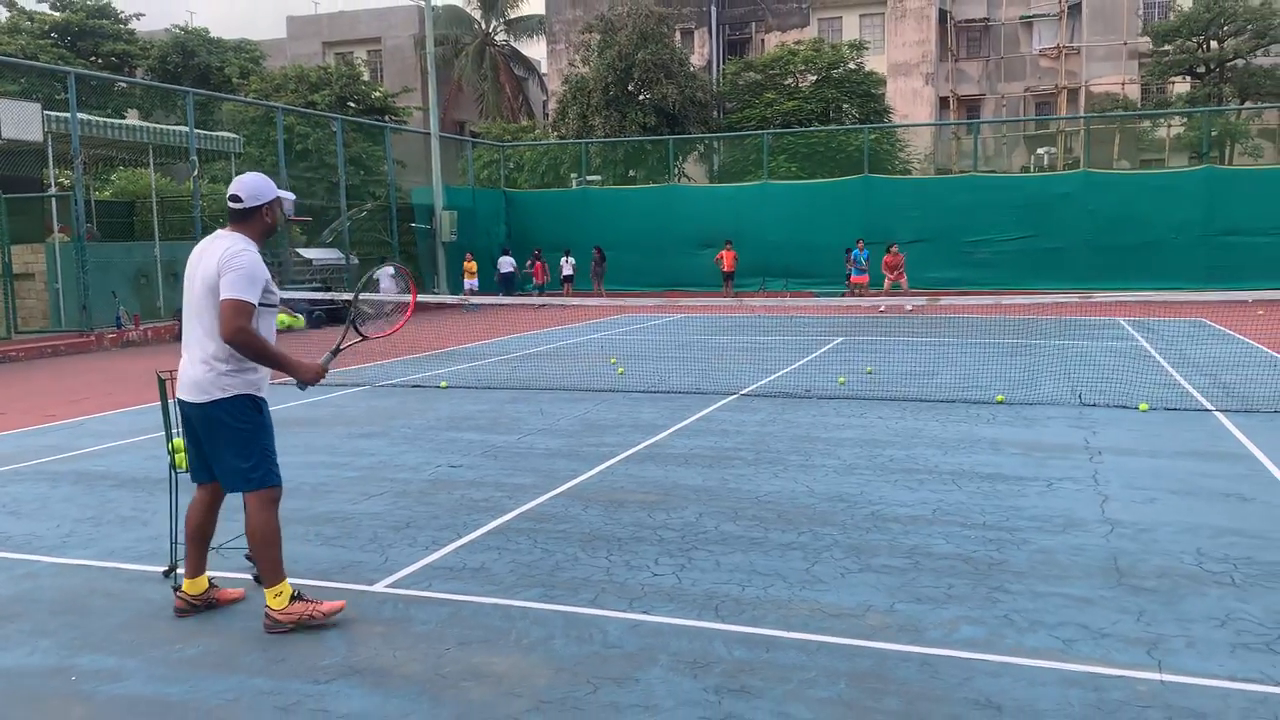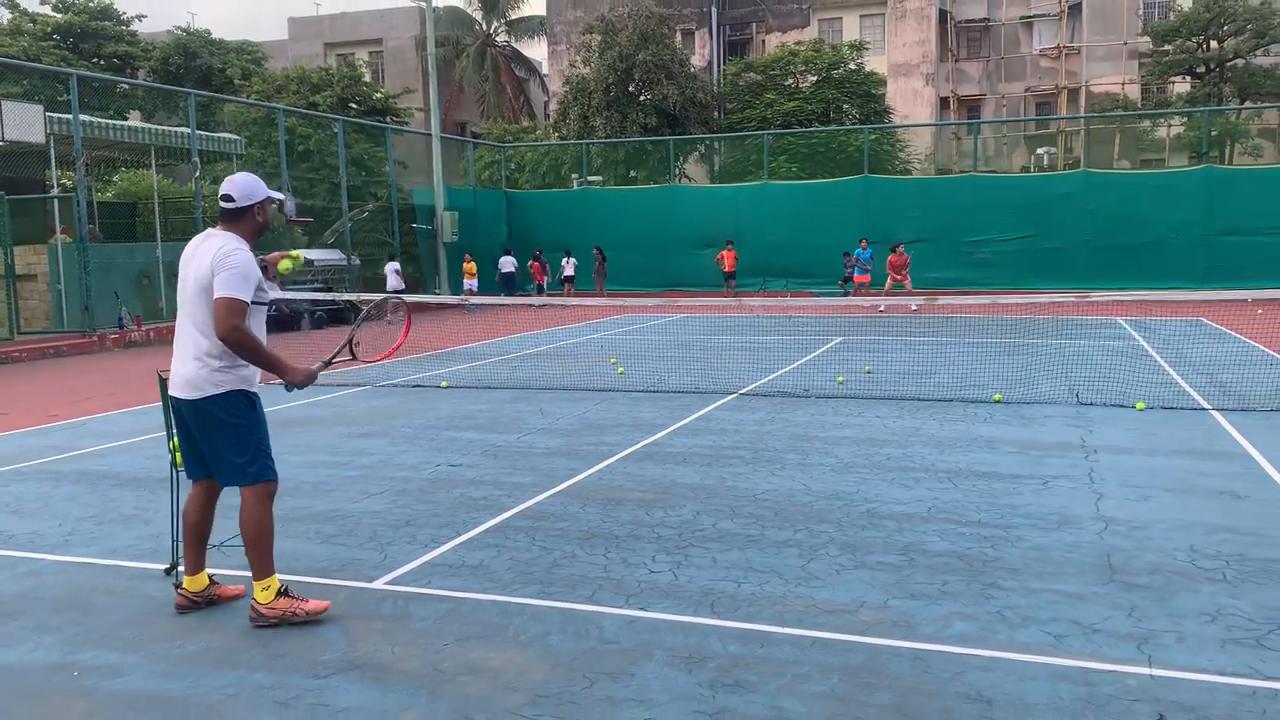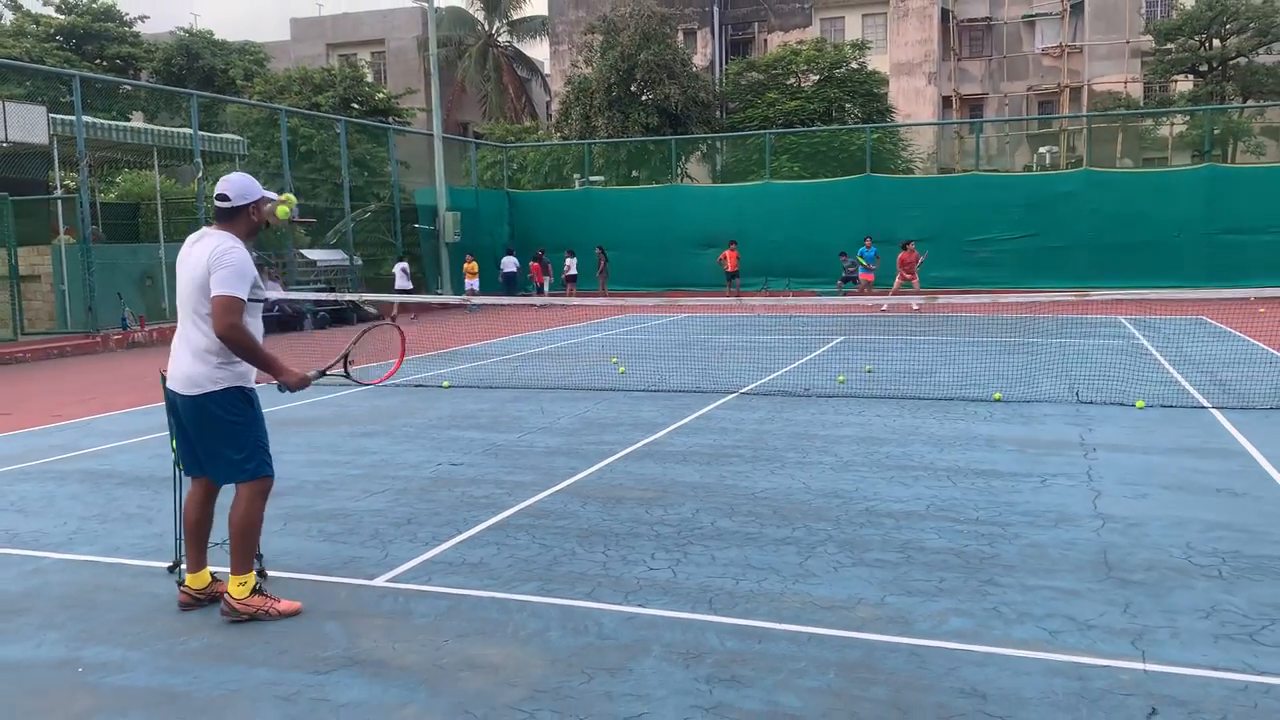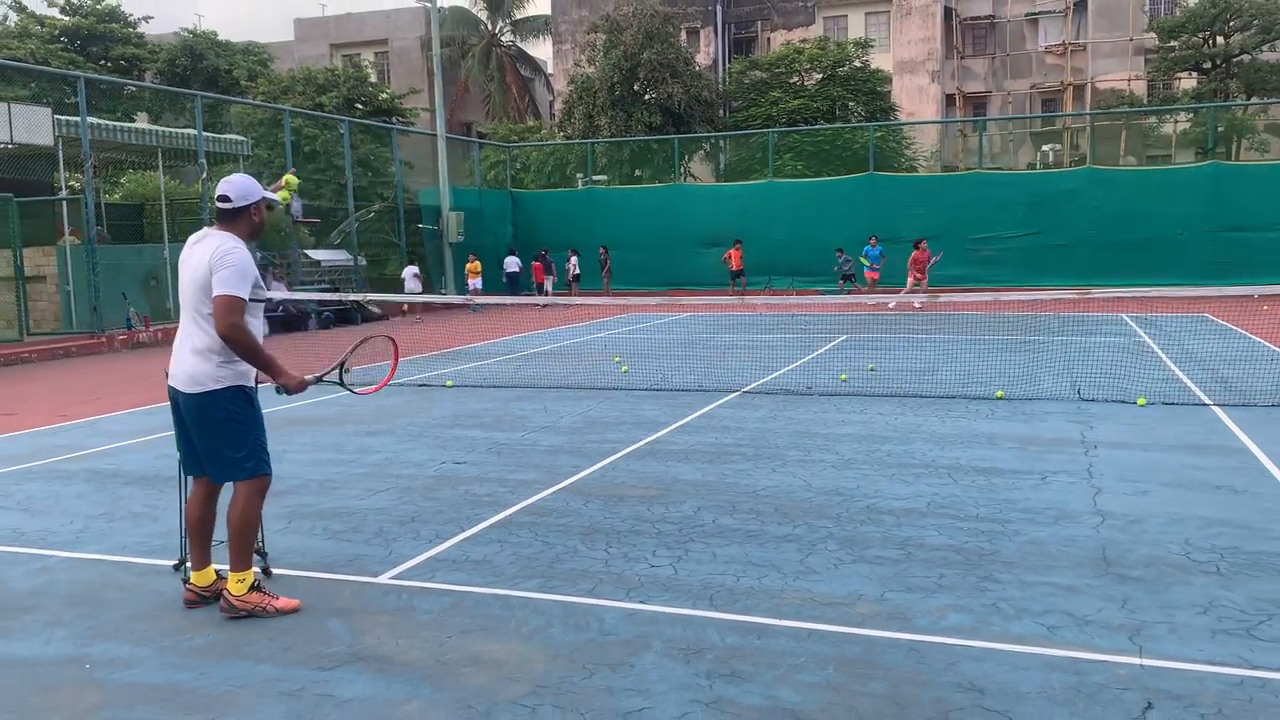
dt=0.1s
person 1, frame 1
left shoulder: (209, 245)
right shoulder: (243, 257)
right elbow: (235, 331)
left wrist: (268, 319)
right wrist: (295, 367)
left hip: (195, 389)
right hip: (230, 393)
left knee: (210, 487)
right knee: (262, 491)
left ankle: (193, 588)
right ankle: (281, 603)
person 1, frame 2
left shoulder: (201, 243)
right shoulder: (235, 256)
right elbow: (229, 330)
left wrist: (262, 266)
right wrist: (284, 369)
left hip: (188, 386)
right hip: (223, 389)
left knee: (206, 483)
right knee: (258, 485)
left ankle: (193, 585)
right ankle: (268, 597)
person 1, frame 3
left shoulder: (197, 241)
right shoulder: (232, 255)
right elbow: (229, 327)
left wrist: (263, 218)
right wrist: (280, 371)
left hip: (183, 383)
right hip: (220, 387)
left knee: (204, 481)
right knee: (254, 481)
left ankle: (196, 582)
right ankle: (241, 593)
person 1, frame 4
left shoulder: (198, 241)
right shoulder: (234, 256)
right elbow: (230, 327)
left wrist: (267, 199)
right wrist: (278, 373)
left hip: (186, 381)
right hip: (221, 385)
left knee: (205, 480)
right knee: (252, 480)
left ankle: (200, 580)
right ankle: (240, 590)
